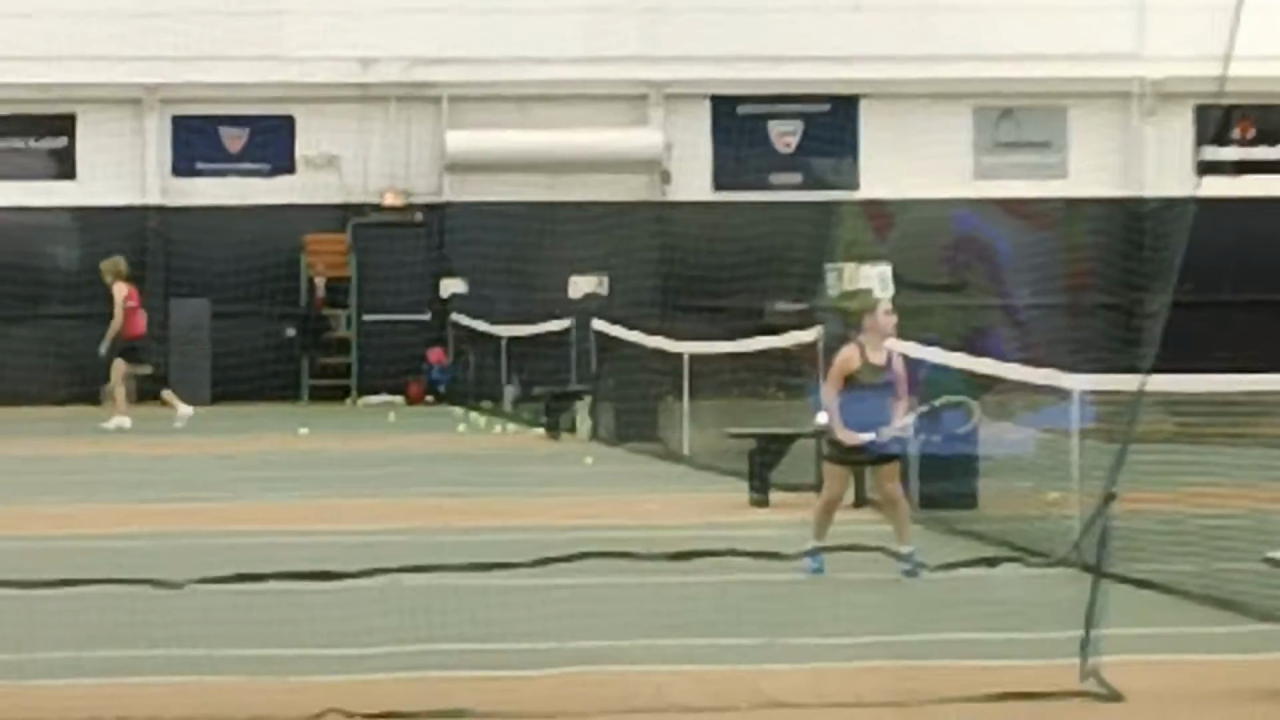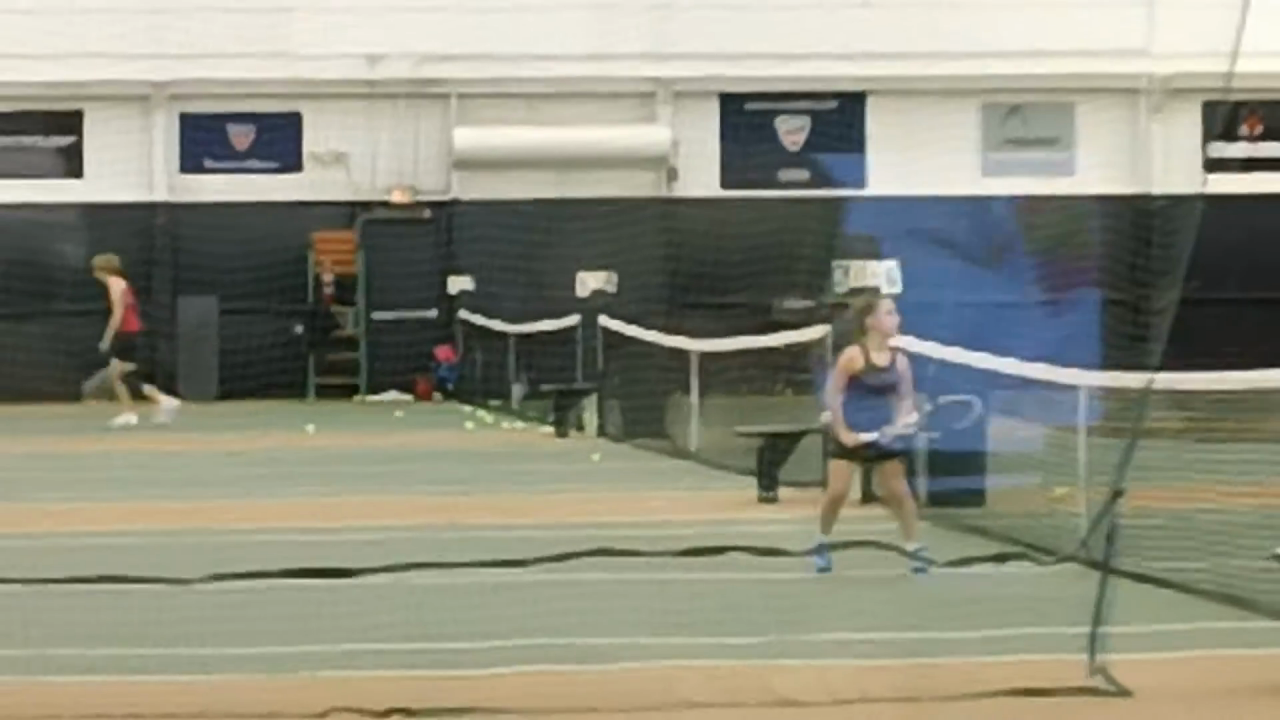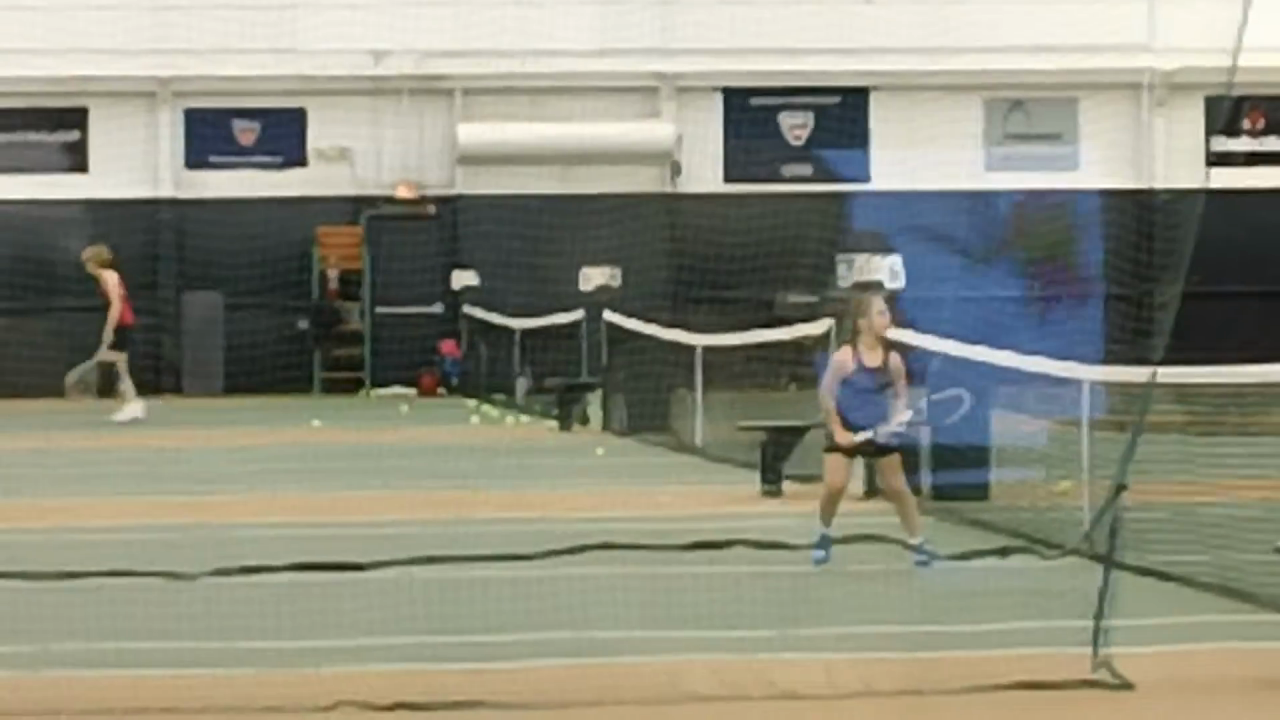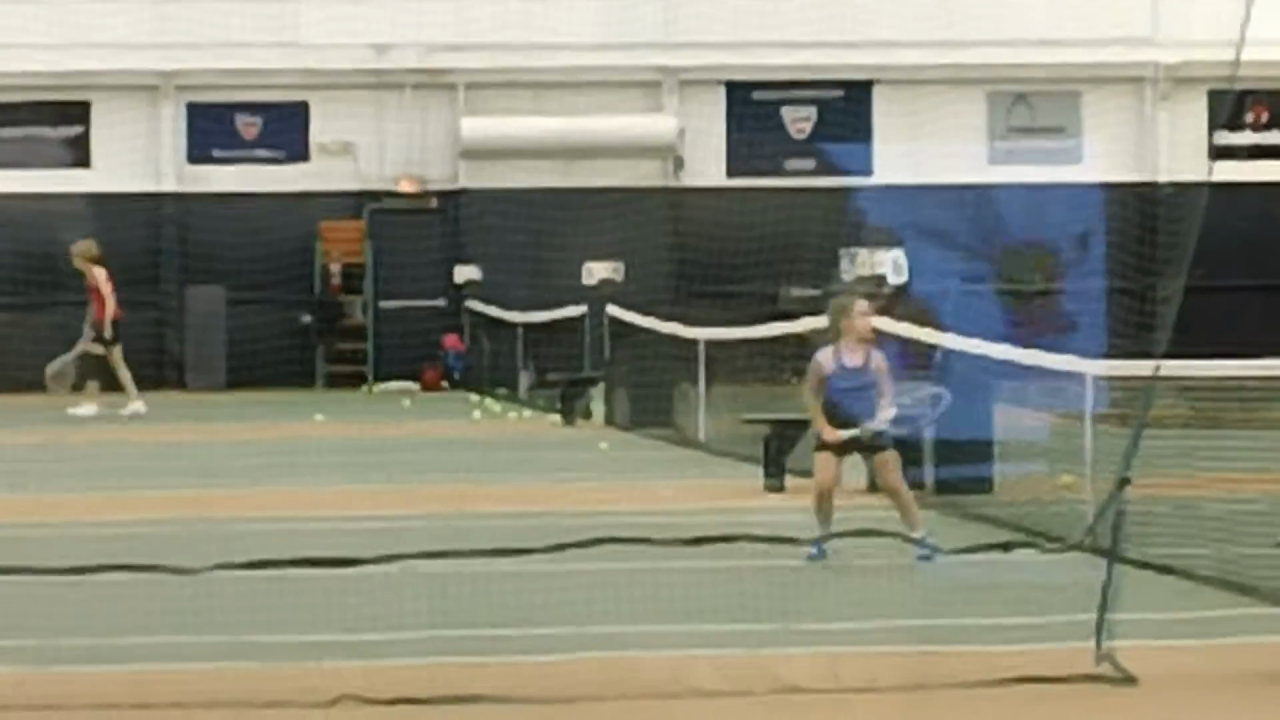
dt=0.1s
person 1, frame 1
left shoulder: (895, 361)
right shoulder: (849, 355)
left elbow: (902, 398)
right elbow: (828, 395)
left wrist: (896, 423)
right wrist: (839, 431)
left hip: (881, 437)
right hip: (847, 437)
left knee: (892, 495)
right knee: (832, 496)
left ankle: (906, 551)
right ankle: (816, 549)
person 1, frame 2
left shoulder: (899, 360)
right shoulder: (852, 355)
left elbow: (906, 398)
right elbow: (831, 394)
left wrist: (900, 423)
right wrist: (841, 431)
left hip: (884, 435)
right hip: (851, 435)
left knee: (898, 492)
right knee: (836, 492)
left ankle: (914, 549)
right ankle: (823, 544)
person 1, frame 3
left shoulder: (893, 360)
right shoulder: (843, 357)
left elbow: (901, 396)
right elbow: (826, 396)
left wrist: (895, 422)
right wrist: (837, 430)
left hip: (879, 432)
right hip: (846, 433)
left knee: (896, 488)
right knee: (834, 486)
left ankle: (918, 543)
right ankle: (824, 536)
person 1, frame 4
left shoulder: (876, 358)
right shoulder: (824, 358)
left elbow: (886, 394)
right elbow: (809, 394)
left wrist: (881, 418)
right wrist: (823, 428)
left hip: (870, 430)
right hip: (835, 431)
left knee: (894, 484)
right knee: (823, 485)
left ankle: (920, 537)
right ankle: (822, 537)
